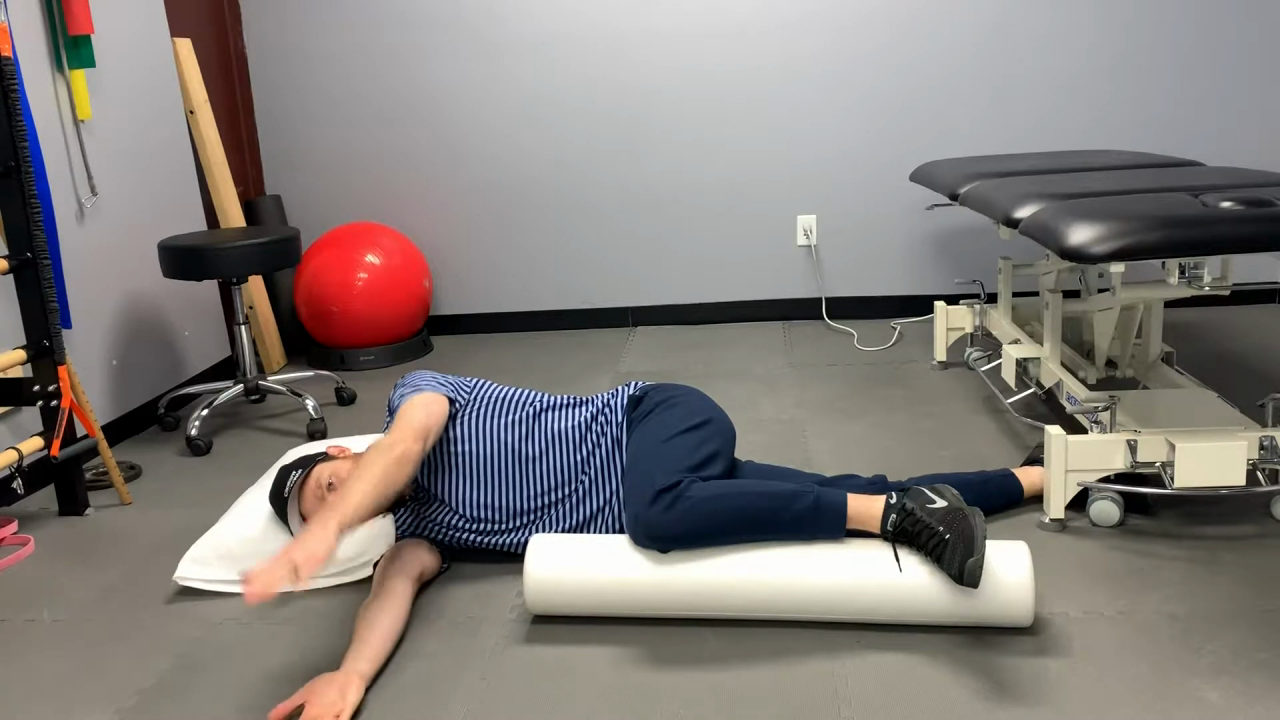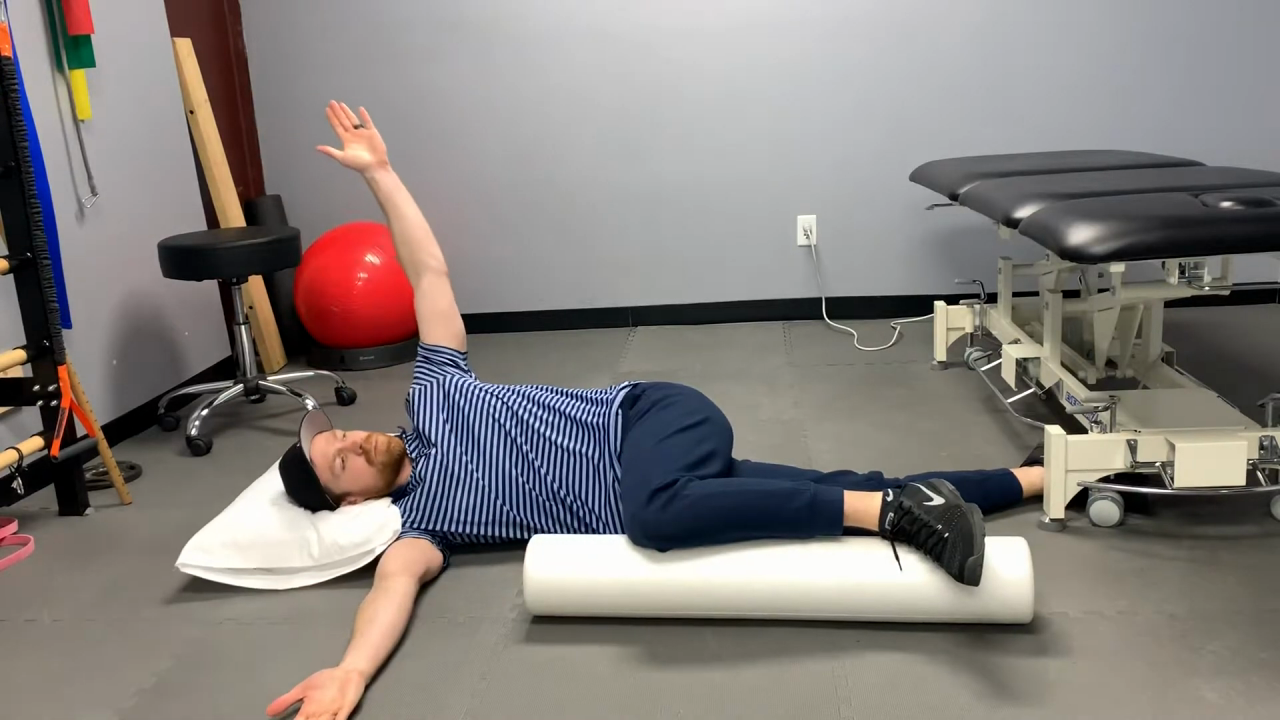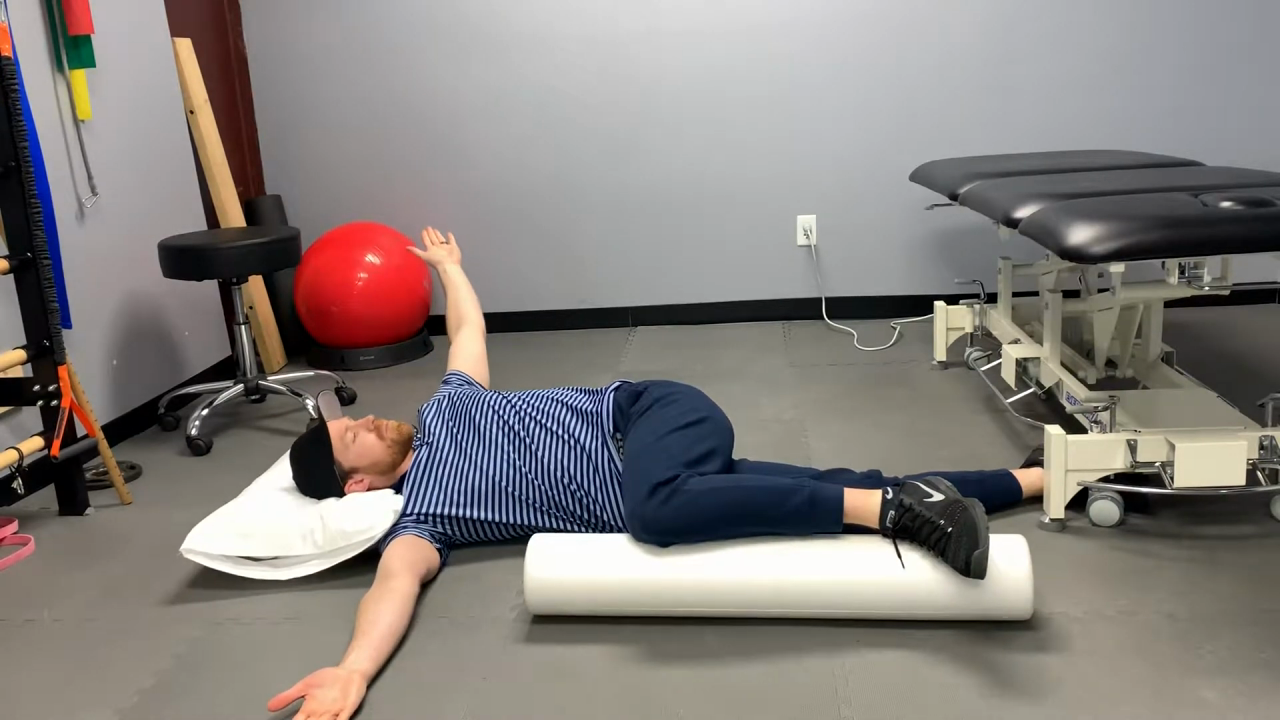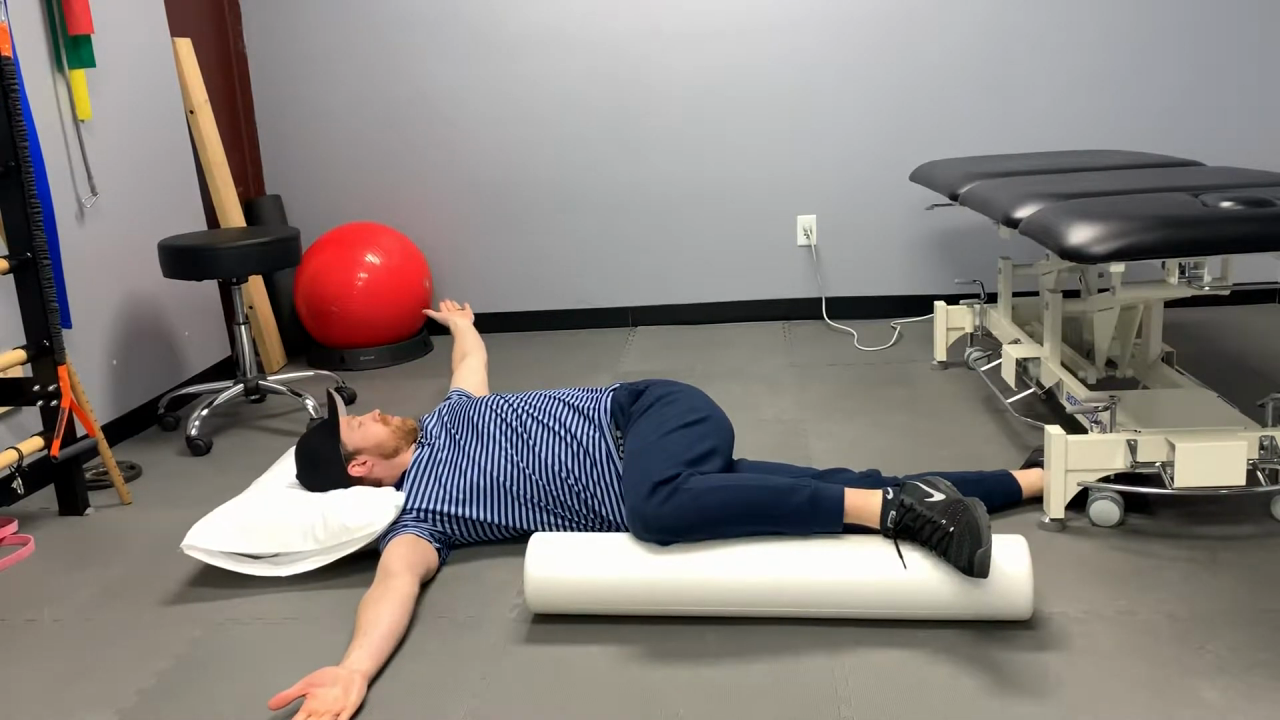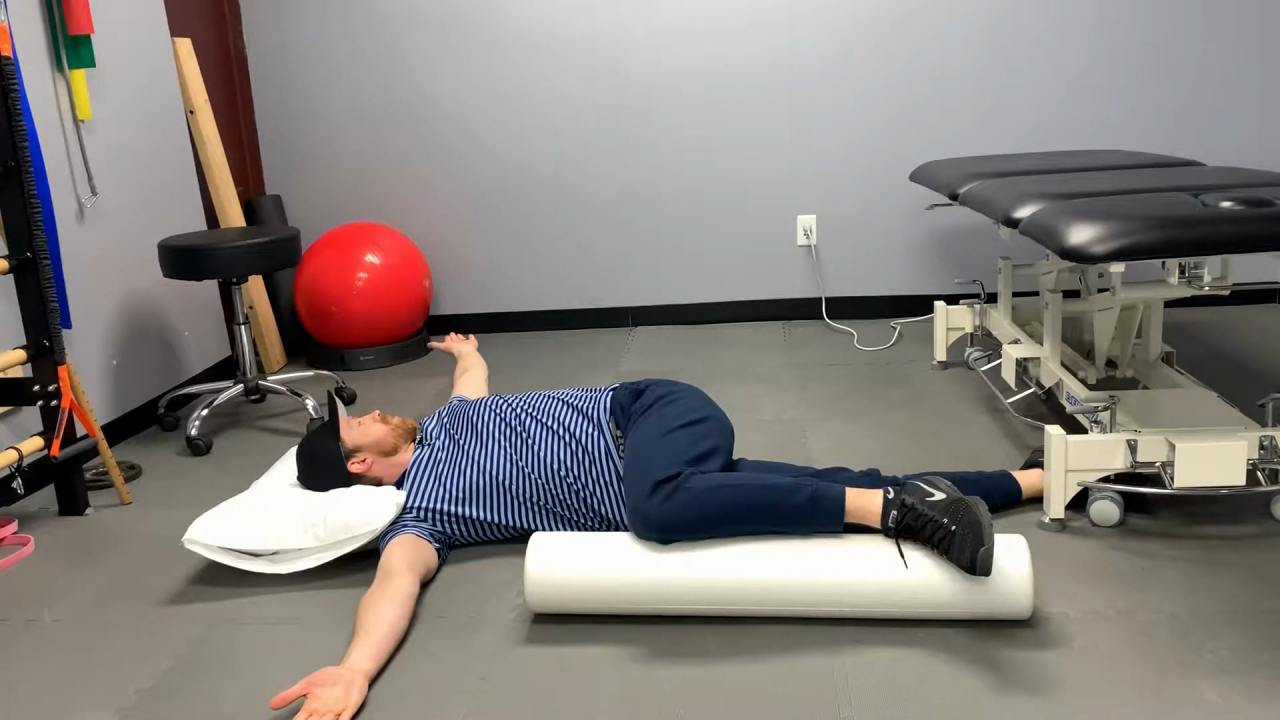
dt=1s
person 1, frame 1
left shoulder: (418, 407)
right shoulder: (423, 526)
left elbow: (403, 449)
right elbow: (396, 580)
left wrist: (318, 532)
left hip: (654, 420)
right hip: (646, 509)
left knee: (662, 510)
right knee: (845, 501)
left ankle: (897, 510)
right ankle: (1039, 474)
person 1, frame 2
left shoulder: (433, 393)
right shoulder: (421, 519)
left elbow: (431, 274)
right elbow: (397, 580)
left wrist: (379, 172)
left hip: (655, 416)
right hip: (649, 499)
left knee: (657, 511)
right knee: (808, 501)
left ankle: (898, 510)
right ankle: (1041, 477)
person 1, frame 3
left shoulder: (444, 406)
right shoulder: (419, 516)
left elbow: (470, 328)
right elbow: (397, 581)
left hip: (654, 412)
right hip: (635, 495)
left knee: (659, 504)
right knee: (793, 499)
left ankle: (895, 507)
person 1, frame 4
left shoulder: (447, 416)
right shoulder: (418, 517)
left elbow: (475, 356)
right elbow: (397, 581)
left hip: (652, 411)
right hip: (641, 494)
left knee: (659, 503)
right knee: (832, 492)
left ankle: (896, 505)
right ankle: (1035, 478)
person 1, frame 5
left shoulder: (446, 419)
right shoulder: (416, 518)
right elbow: (397, 581)
left hip: (654, 409)
right hip: (637, 494)
left knee: (659, 502)
left ankle: (897, 506)
right ankle: (1034, 480)
